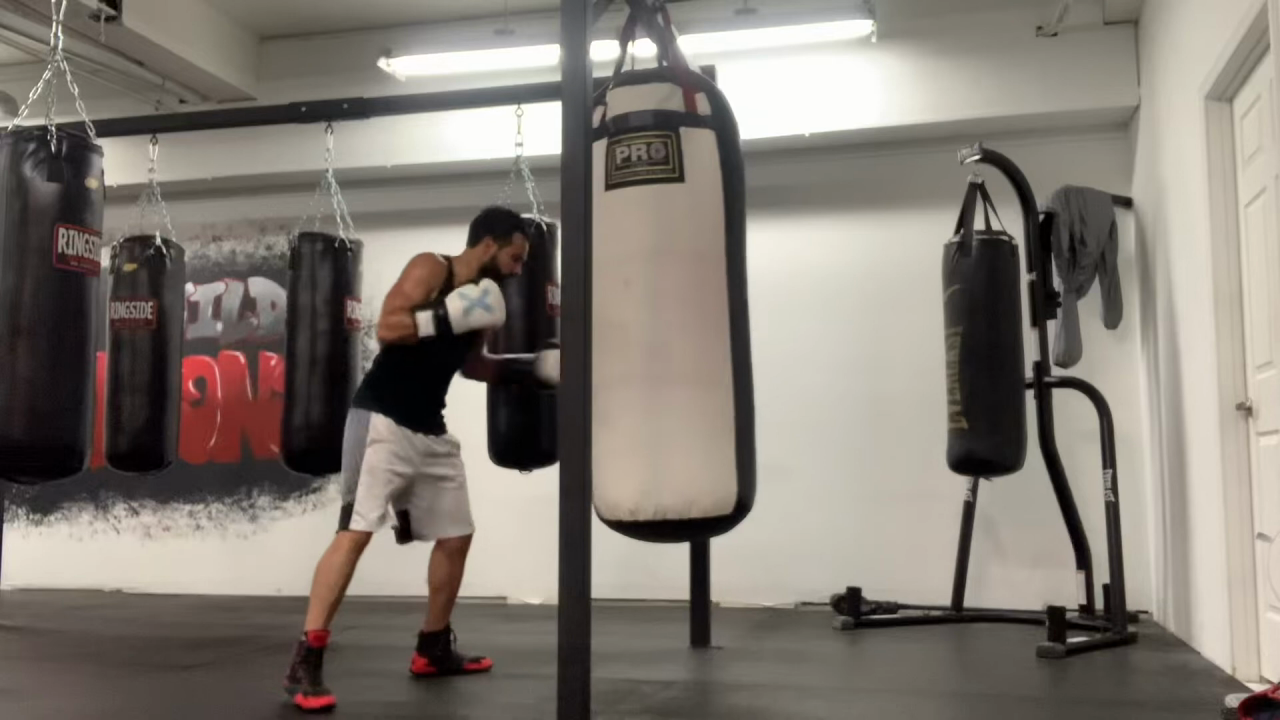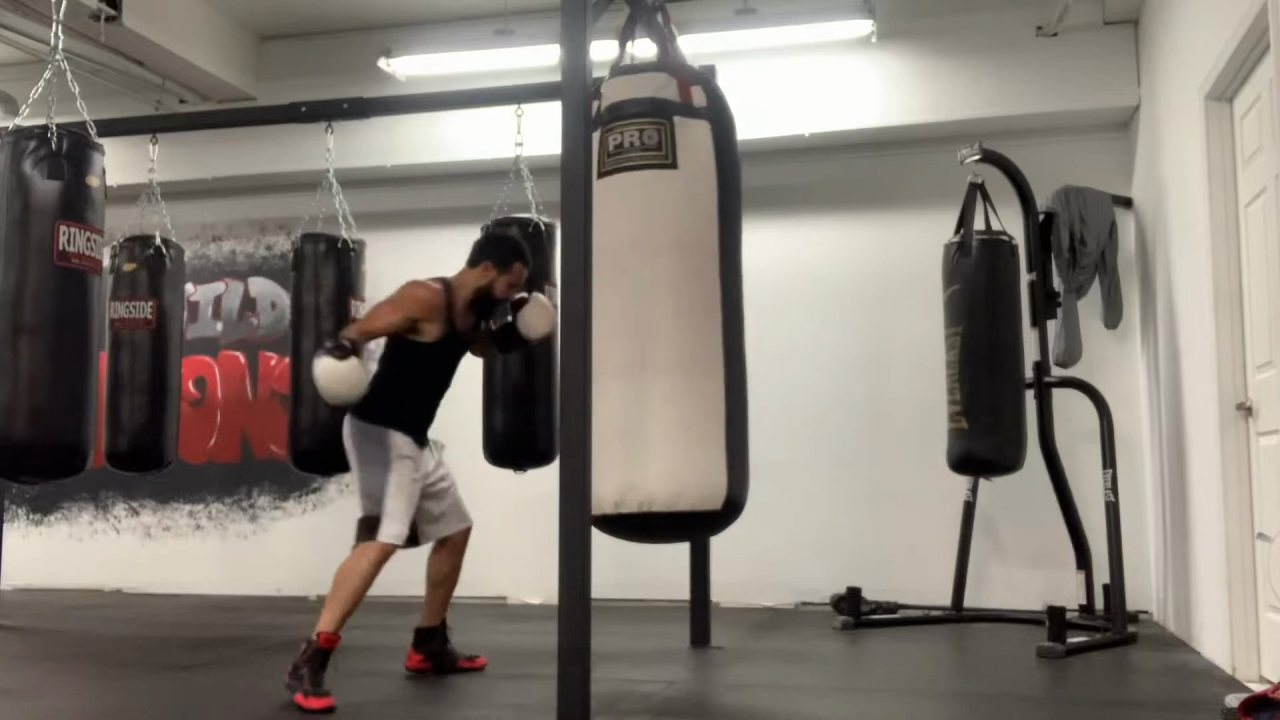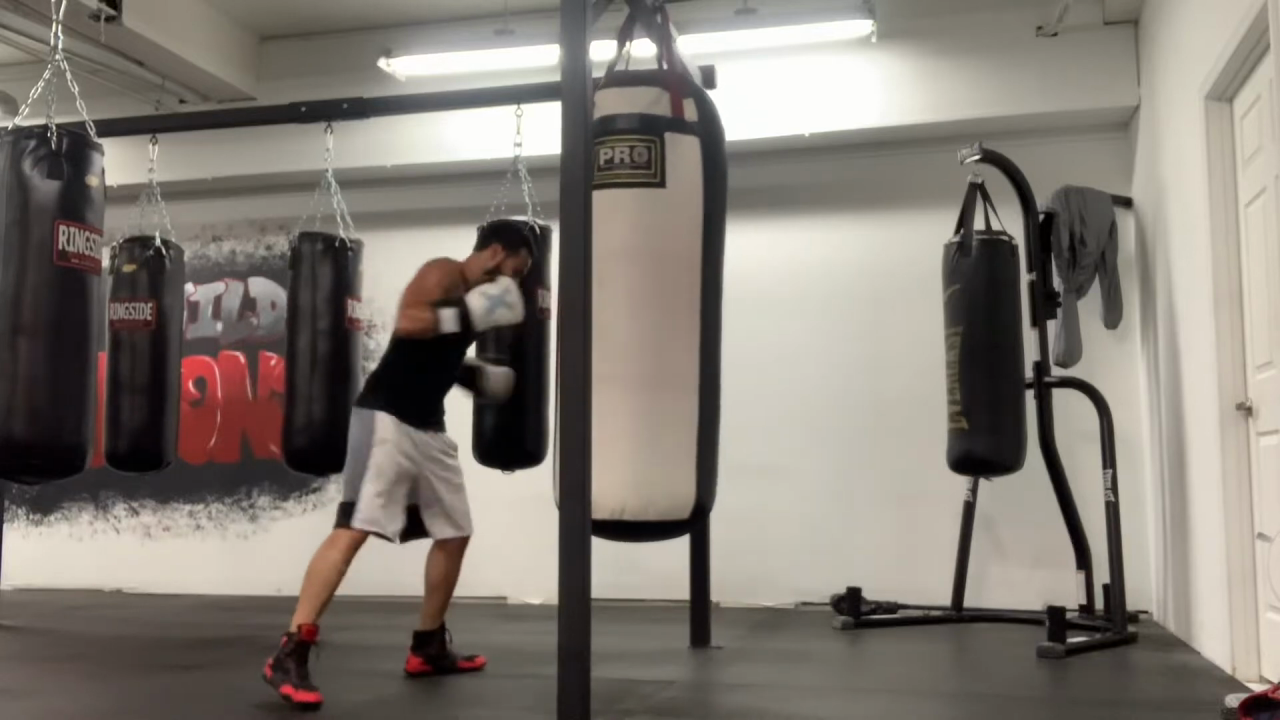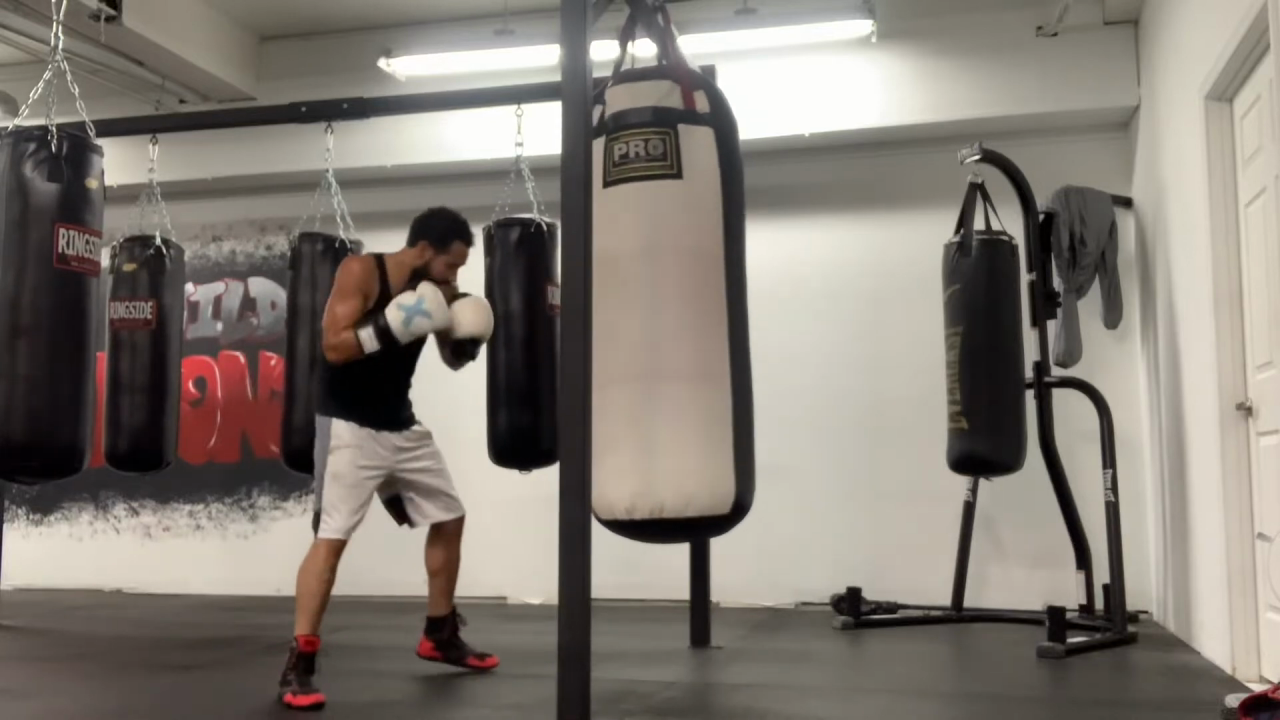
dt=0.7s
person 1, frame 1
left shoulder: (482, 293)
right shoulder: (429, 269)
left elbow: (472, 365)
right elbow: (388, 328)
left wrist: (535, 367)
right wrist: (450, 317)
left hip: (430, 431)
right hip: (381, 419)
left knee: (456, 535)
right knee: (356, 531)
left ankle: (433, 649)
right ankle: (305, 661)
person 1, frame 2
left shoulder: (476, 303)
right shoulder: (428, 296)
left elbow: (484, 343)
right elbow: (364, 328)
left wrist: (518, 326)
right wrist: (341, 349)
left hip: (413, 435)
right hip: (381, 430)
left knee: (454, 530)
right knee: (380, 539)
left ankle: (430, 645)
right ankle: (311, 662)
person 1, frame 3
left shoulder: (468, 289)
right shoulder: (440, 272)
right elbow: (407, 323)
left wrist: (476, 375)
right wrist: (469, 314)
left hip: (427, 428)
right hip: (386, 417)
left knee: (454, 533)
right knee: (354, 528)
left ankle: (428, 646)
right ankle: (290, 653)
person 1, frame 4
left shoulder: (436, 287)
right shoulder: (360, 271)
left elbow: (455, 359)
right elbow: (334, 340)
left wrist: (471, 332)
right wrist: (391, 327)
left hip: (400, 425)
right hip: (347, 423)
left knee: (449, 518)
right knee: (331, 537)
left ankle: (440, 634)
right ankle: (298, 667)
